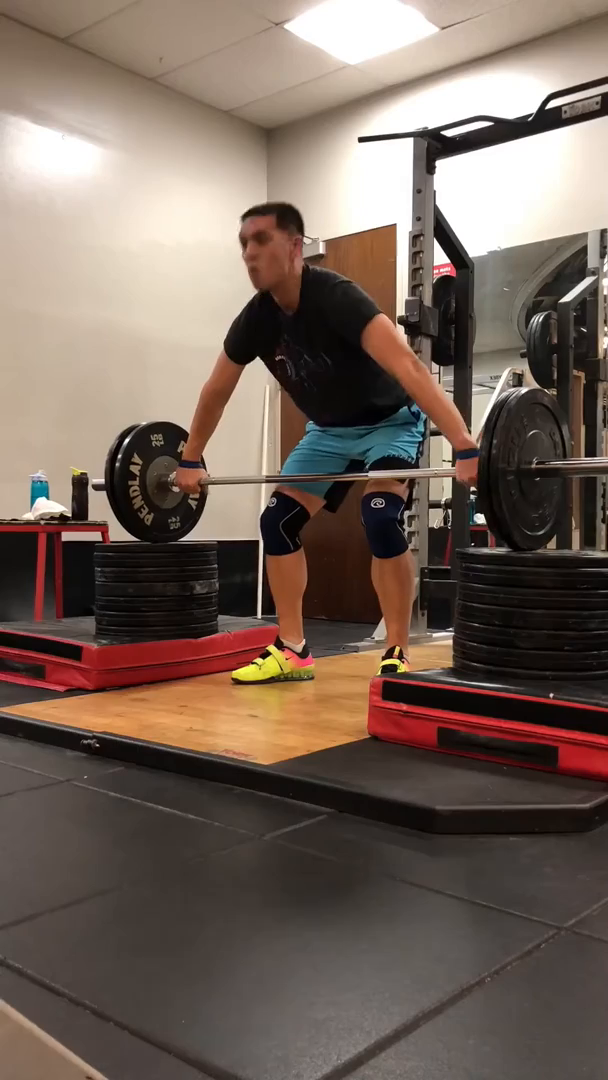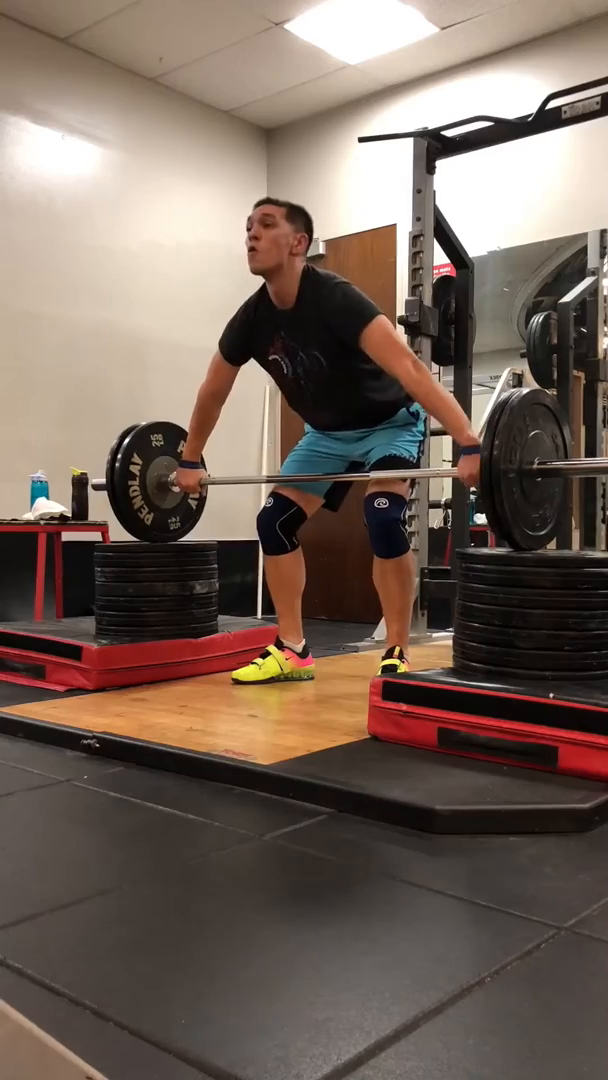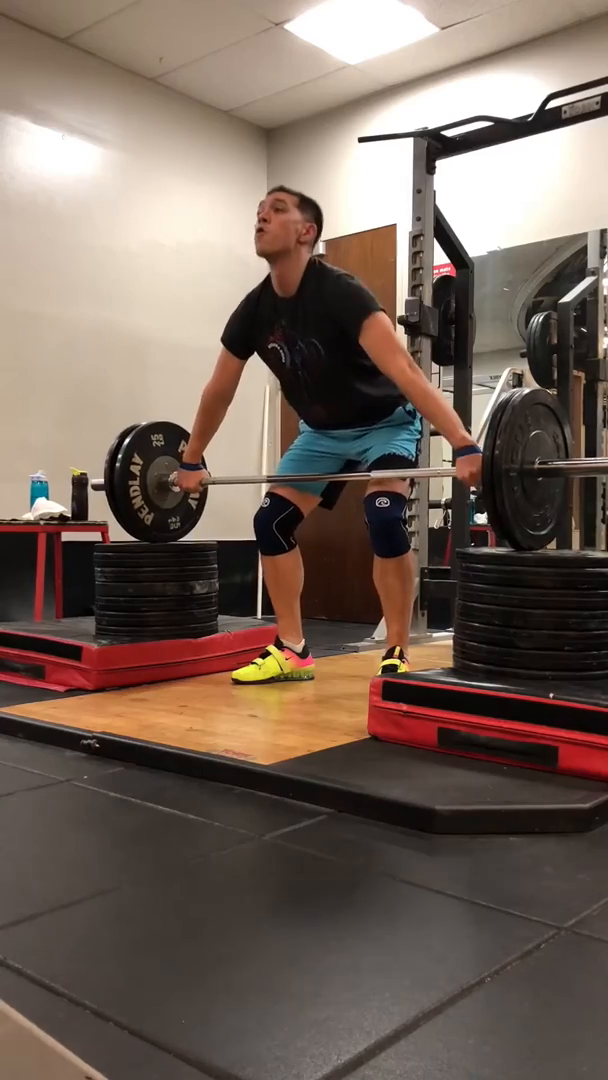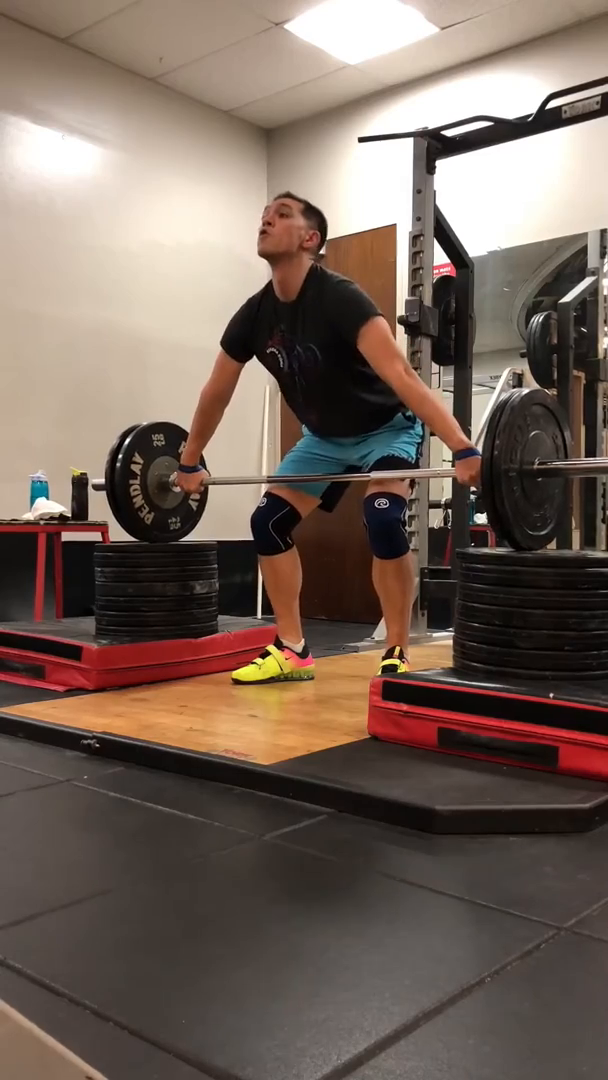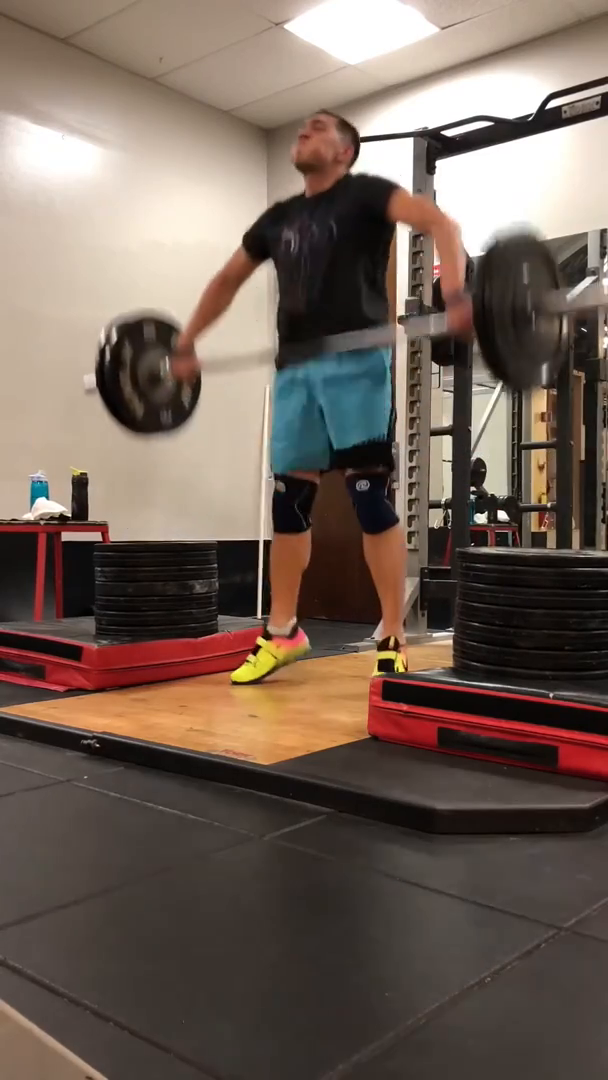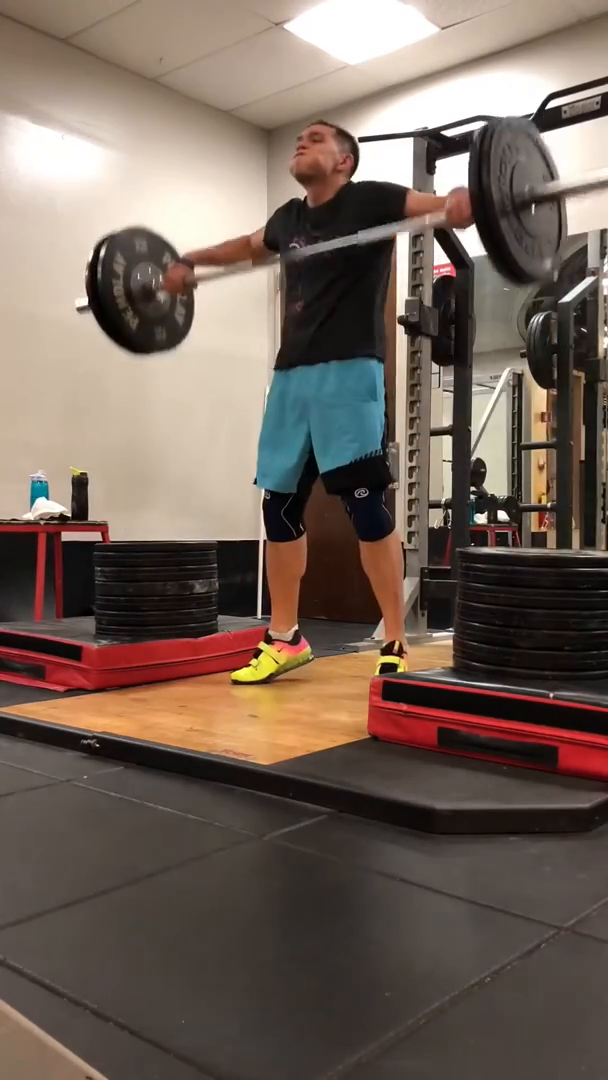
dt=0.4s
person 1, frame 1
left shoulder: (336, 297)
right shoulder: (254, 320)
left elbow: (407, 369)
right elbow: (216, 392)
left wrist: (467, 451)
right wrist: (190, 461)
left hip: (389, 422)
right hip: (330, 428)
left knee: (380, 518)
right knee: (278, 520)
left ankle: (397, 656)
right ankle: (292, 651)
person 1, frame 2
left shoulder: (334, 298)
right shoulder: (250, 319)
left elbow: (409, 369)
right elbow: (212, 393)
left wrist: (469, 447)
right wrist: (189, 461)
left hip: (388, 423)
right hip: (327, 431)
left knee: (383, 518)
right knee: (275, 520)
left ankle: (397, 657)
right ankle: (292, 651)
person 1, frame 3
left shoulder: (338, 291)
right shoulder: (253, 311)
left elbow: (403, 369)
right elbow: (219, 391)
left wrist: (465, 448)
right wrist: (191, 462)
left hip: (384, 422)
right hip: (322, 430)
left knee: (384, 517)
right knee: (272, 521)
left ankle: (397, 657)
right ankle: (292, 650)
person 1, frame 4
left shoulder: (339, 298)
right shoulder: (254, 316)
left elbow: (399, 374)
right elbow: (216, 393)
left wrist: (463, 451)
right wrist: (189, 462)
left hip: (385, 428)
right hip: (323, 436)
left knee: (383, 520)
right knee: (268, 520)
left ankle: (397, 657)
right ankle: (291, 650)
person 1, frame 5
left shoulder: (362, 193)
right shoulder: (279, 217)
left elbow: (440, 224)
right elbow: (227, 279)
left wrist: (454, 292)
right wrist: (186, 345)
left hip: (356, 363)
right hip: (298, 368)
left knee: (367, 492)
right knee: (290, 500)
left ankle: (392, 646)
right ankle: (281, 633)
person 1, frame 6
left shoulder: (369, 201)
right shoulder: (289, 216)
left elbow: (450, 210)
right elbow: (250, 246)
left wrist: (461, 202)
right wrist: (189, 262)
left hip: (348, 370)
right hip: (291, 374)
left knee: (365, 502)
right knee: (279, 505)
left ankle: (395, 647)
right ankle: (285, 638)
